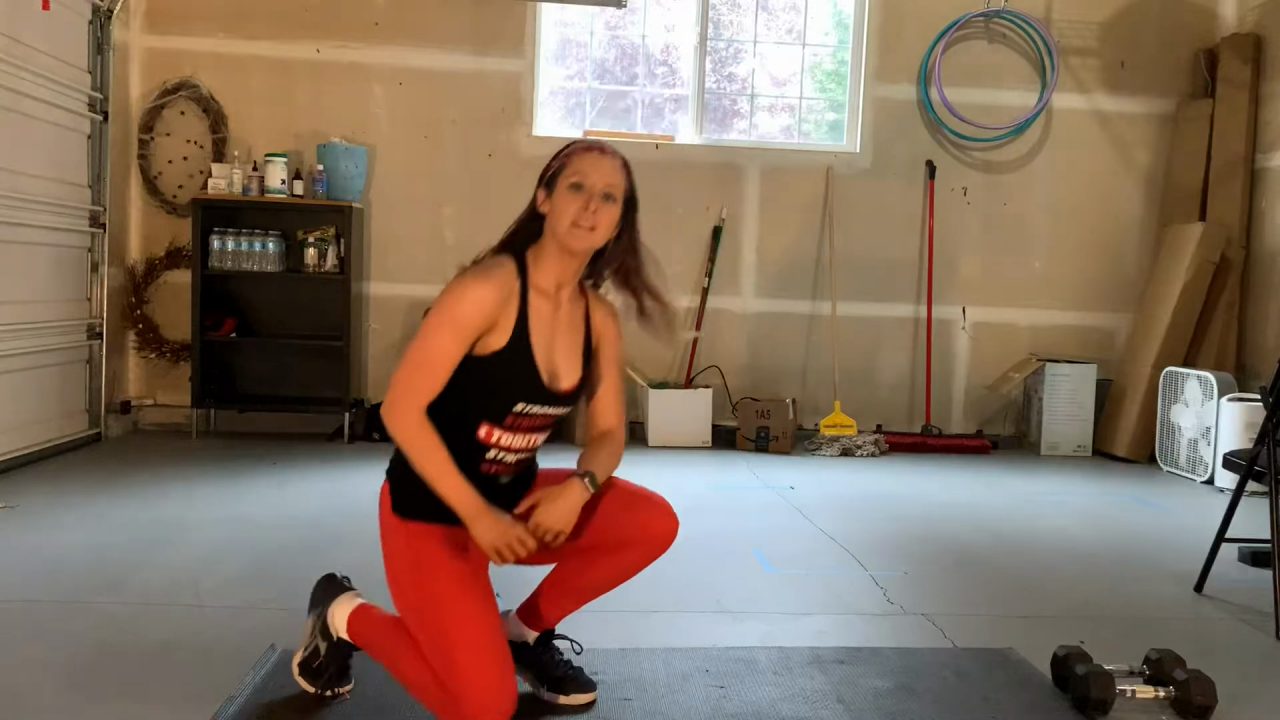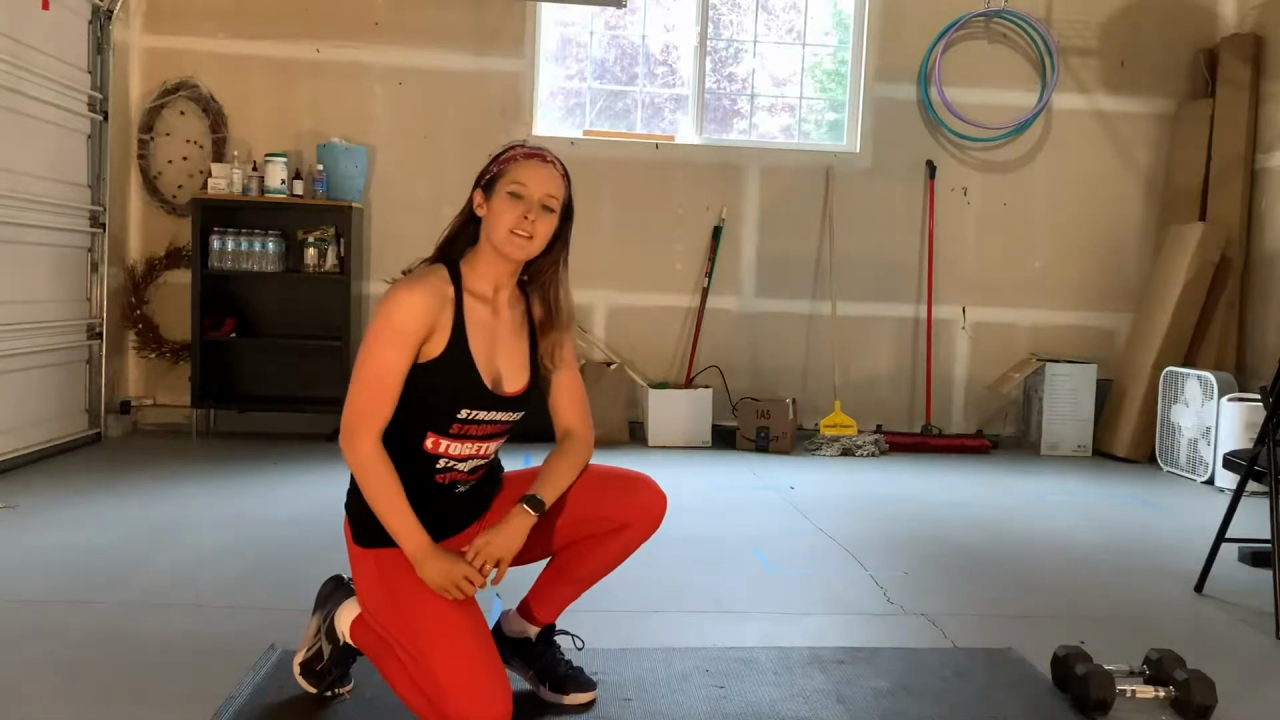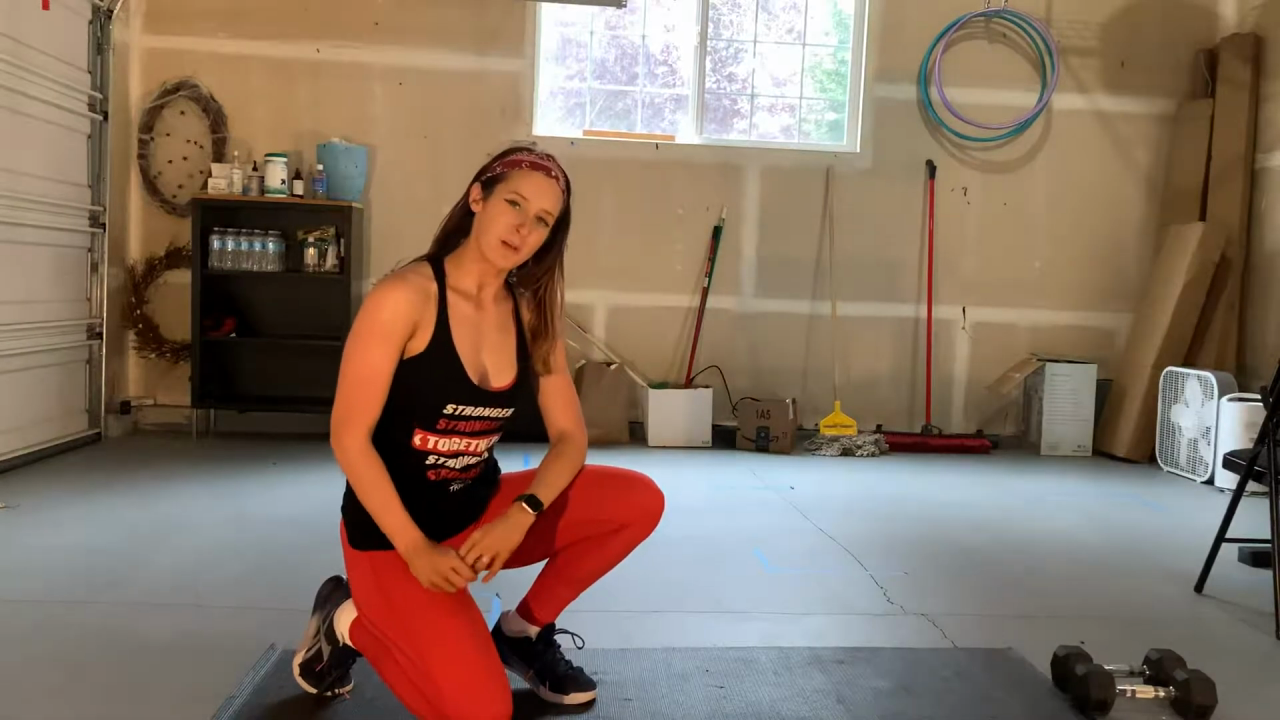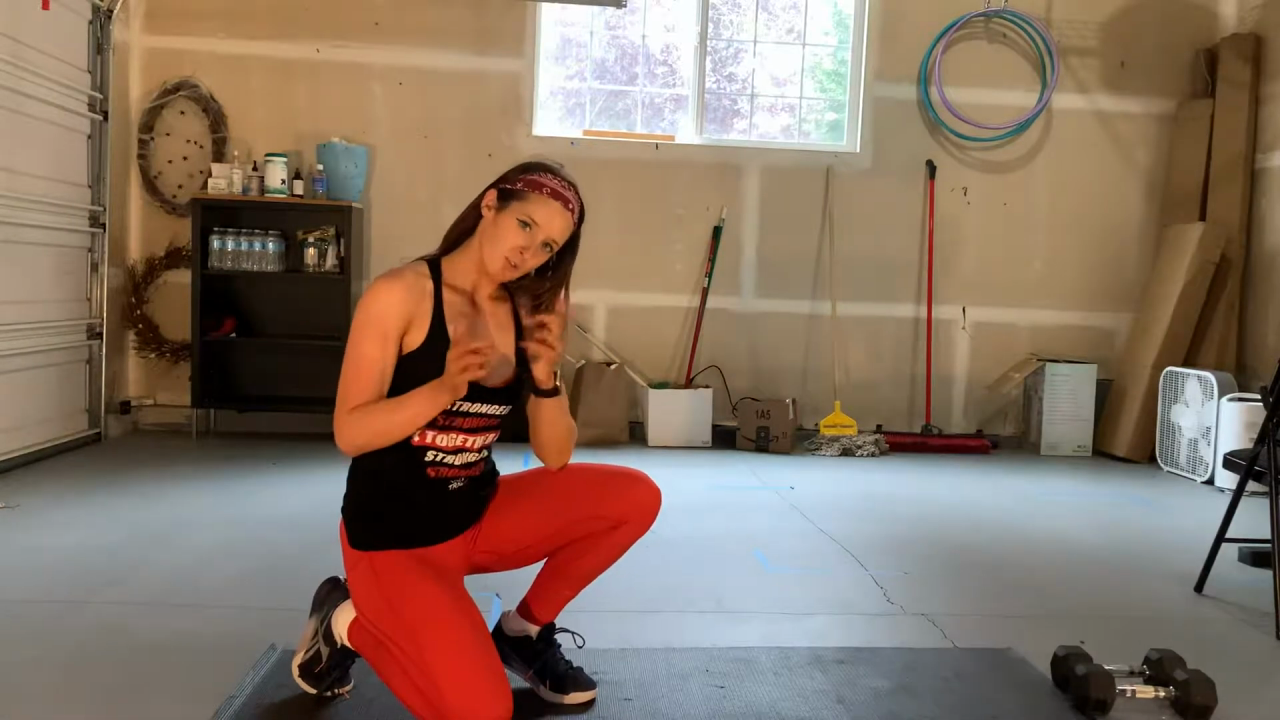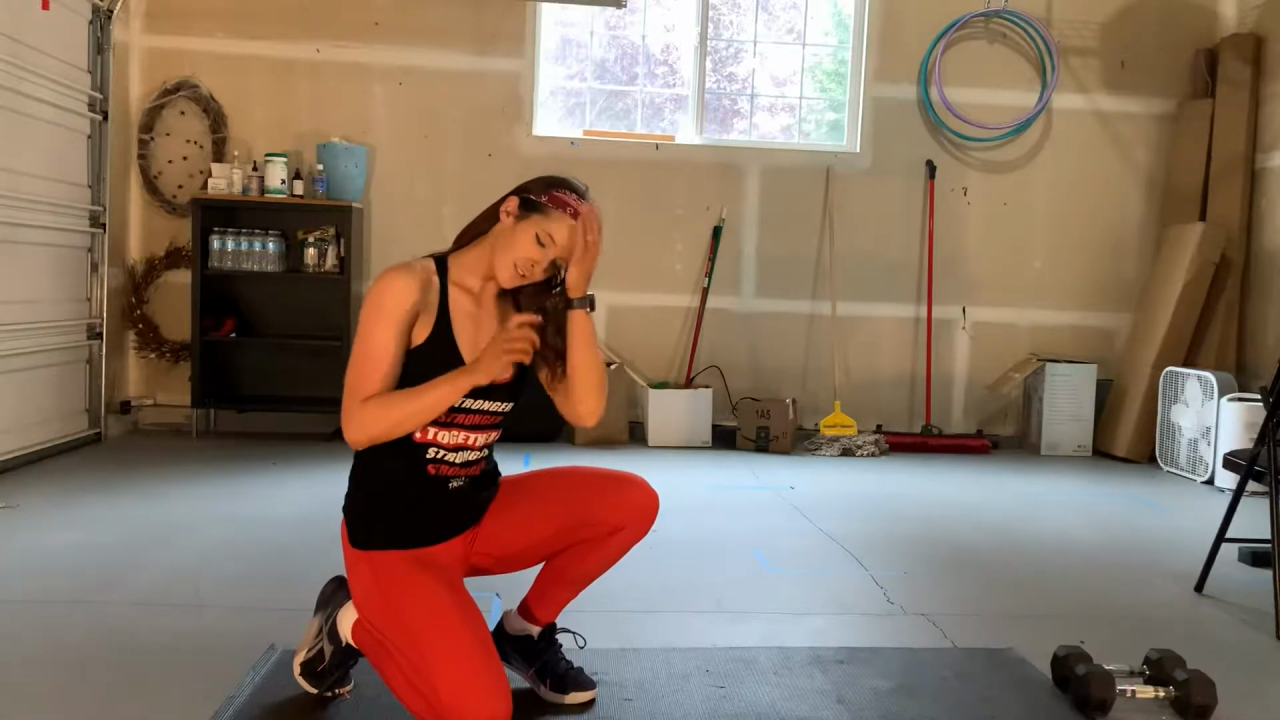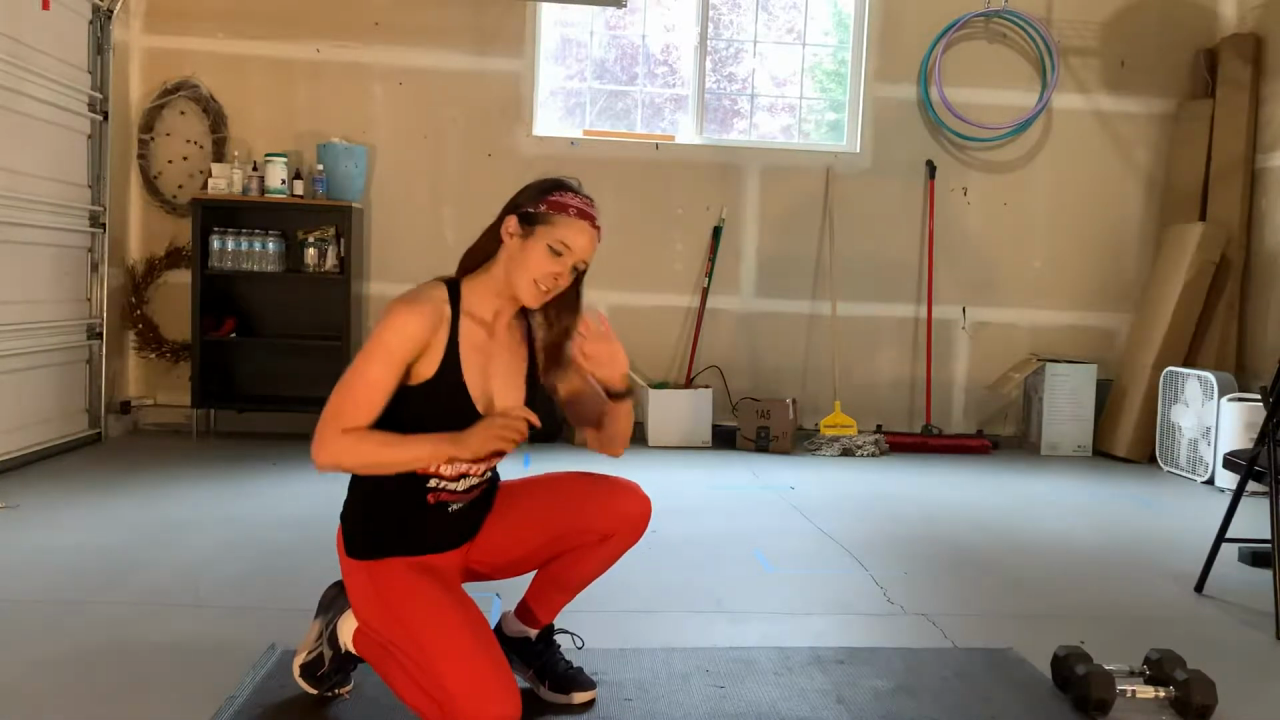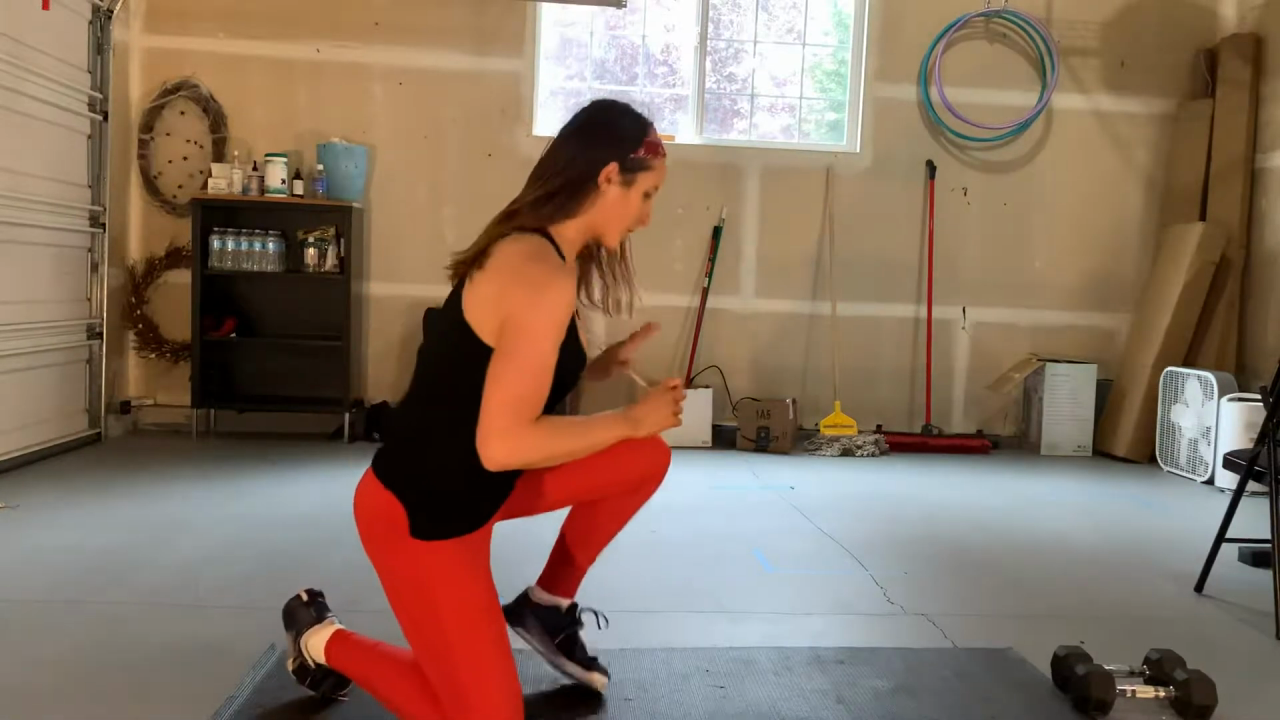
dt=0.5s
person 1, frame 1
left shoulder: (599, 315)
right shoulder: (488, 289)
left elbow: (607, 433)
right elbow: (401, 408)
left wrist: (578, 489)
right wrist: (474, 515)
left hip: (517, 497)
right hip: (429, 509)
left knee: (653, 524)
left ankle: (525, 633)
right ankle: (344, 617)
person 1, frame 2
left shoulder: (543, 314)
right shoulder: (422, 298)
left elbow: (576, 434)
right elbow: (358, 437)
left wrist: (521, 520)
right wrist: (423, 553)
left hip: (485, 509)
right hip: (399, 529)
left knee: (641, 502)
left ankle: (524, 630)
right ankle: (350, 619)
person 1, frame 3
left shoulder: (532, 313)
right shoulder: (404, 296)
left elbow: (569, 435)
right elbow: (349, 437)
left wrist: (520, 518)
right wrist: (416, 549)
left hip: (481, 510)
right hip: (395, 533)
left knee: (638, 502)
left ankle: (524, 630)
right ankle: (349, 623)
person 1, frame 4
left shoulder: (527, 314)
right shoulder: (400, 294)
left elbow: (555, 457)
right elbow: (349, 432)
left wrist: (545, 379)
right wrist: (445, 389)
left hip: (479, 513)
right hip: (393, 534)
left knee: (635, 497)
left ankle: (525, 631)
right ankle: (347, 623)
person 1, frame 5
left shoulder: (528, 312)
right shoulder: (408, 287)
left elbow: (585, 410)
right elbow: (359, 424)
left wrist: (577, 295)
right wrist: (476, 372)
left hip: (480, 513)
right hip: (394, 536)
left knee: (632, 502)
left ankle: (525, 631)
right ankle: (351, 625)
person 1, frame 6
left shoulder: (545, 335)
right shoulder: (420, 318)
left elbow: (610, 441)
right elbow: (330, 446)
left wrist: (616, 386)
right wrist: (458, 443)
left hip: (478, 525)
right hip: (391, 549)
left knee: (625, 507)
left ankle: (523, 633)
right ankle: (353, 632)
person 1, frame 7
left shoulder: (535, 251)
right shoulder: (543, 276)
right elbow: (506, 443)
left wrist: (593, 370)
right wrist: (628, 420)
left hip: (473, 481)
right hip: (419, 511)
left knee: (648, 460)
left ankle: (544, 607)
right ankle: (326, 641)
